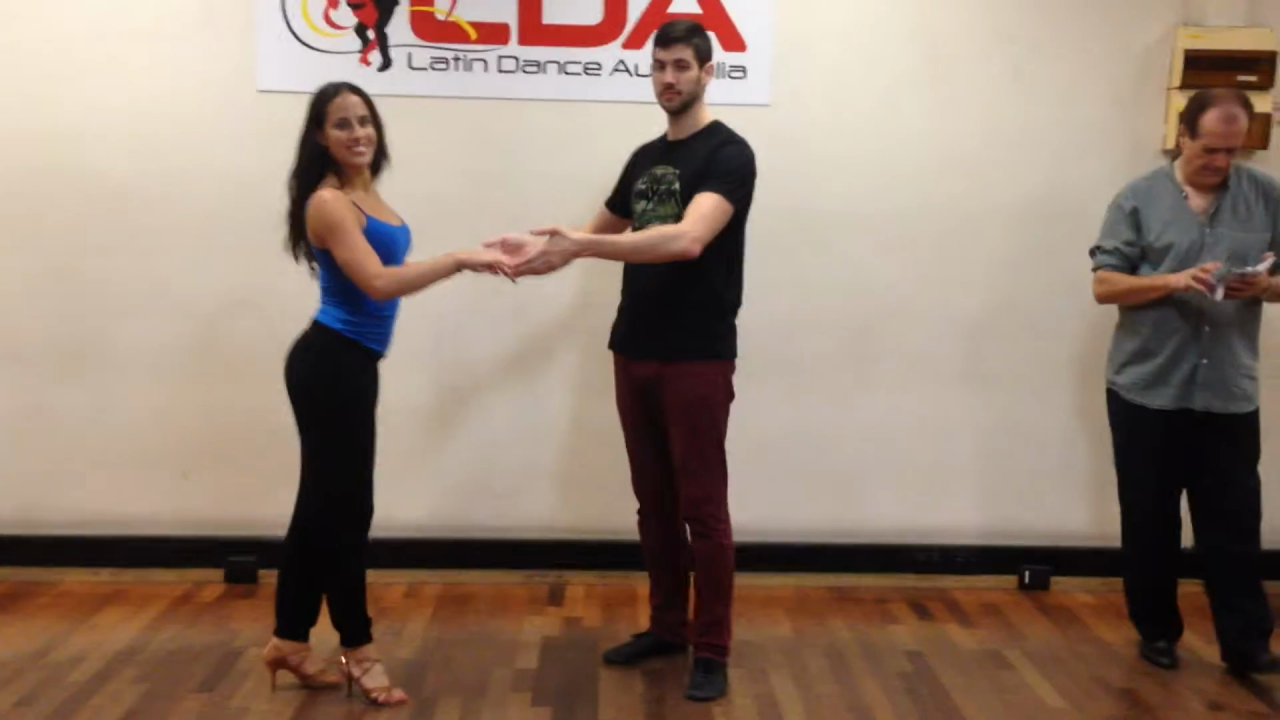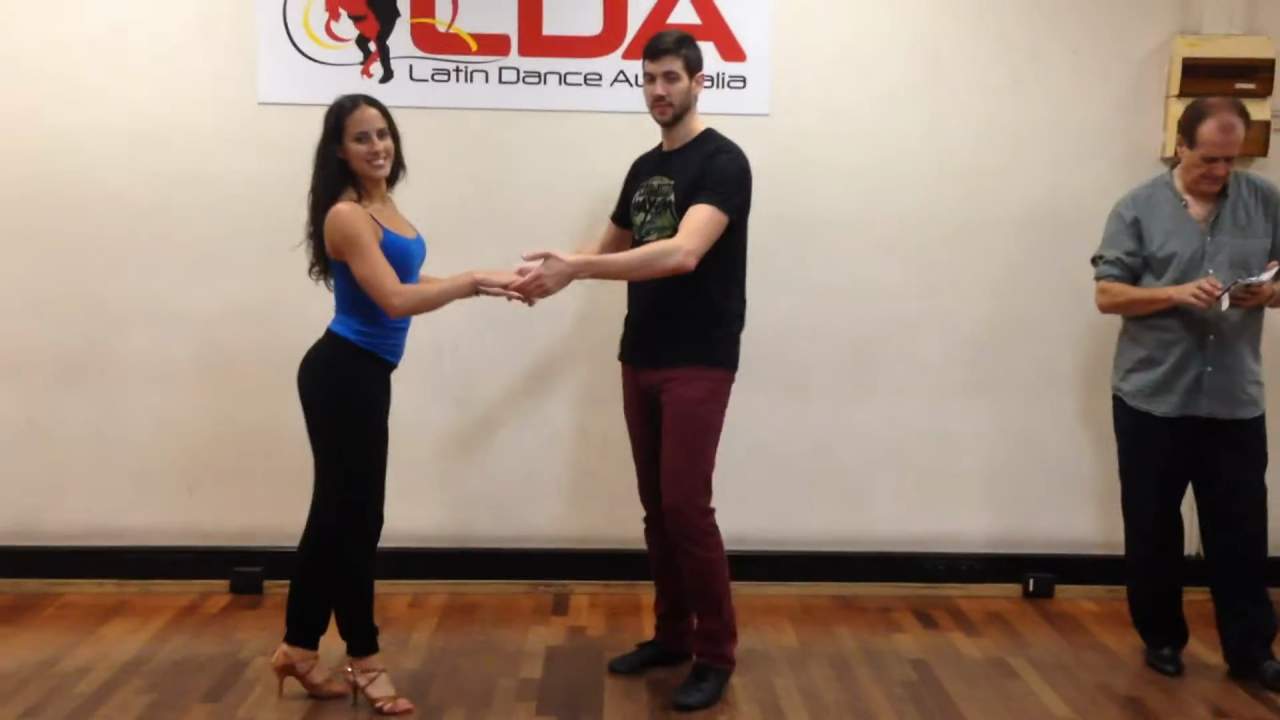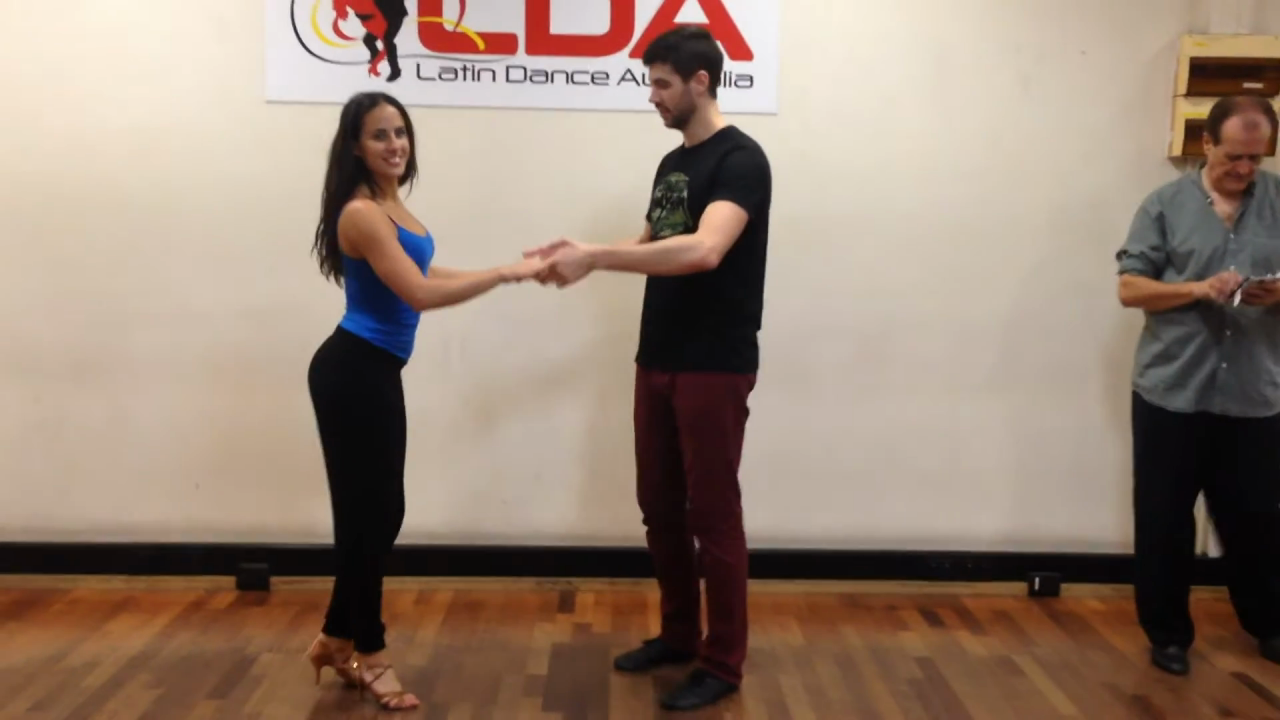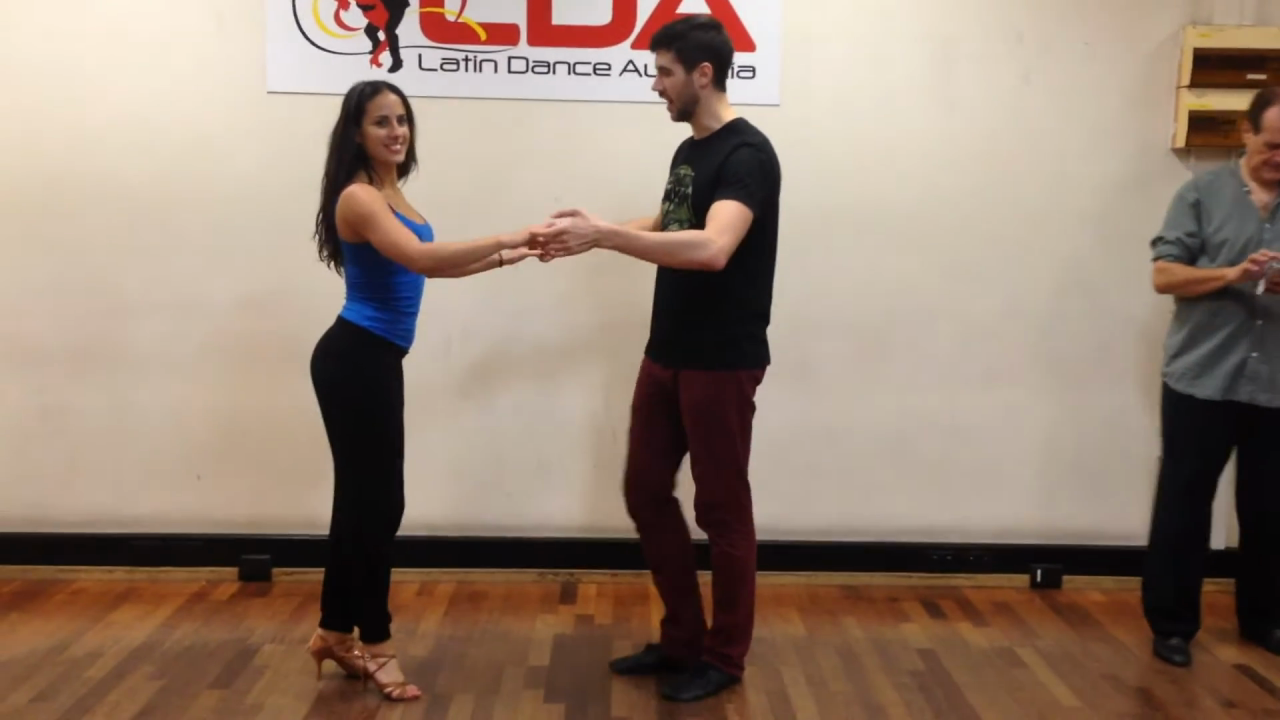
dt=0.3s
person 1, frame 1
left shoulder: (727, 153)
right shoulder: (645, 157)
left elbow: (688, 241)
right elbow: (604, 231)
left wrist: (579, 247)
right wrist: (542, 246)
left hip: (698, 356)
right hip: (636, 351)
left knee: (702, 502)
right knee: (654, 499)
left ankle: (712, 648)
right ankle: (667, 626)
person 1, frame 2
left shoulder: (722, 161)
right shoulder: (644, 168)
left elbow: (684, 254)
right elbow: (612, 247)
left wrist: (577, 269)
right wrist: (557, 270)
left hip: (699, 361)
right hip: (641, 360)
left knee: (685, 505)
right knee: (657, 507)
left ankle: (715, 653)
right ankle: (672, 635)
person 1, frame 3
left shoulder: (738, 159)
right shoulder: (673, 162)
left elbow: (704, 250)
left wrist: (597, 257)
right wrist: (584, 253)
left hip: (715, 366)
right hip: (658, 362)
left knee: (711, 514)
right knee: (659, 504)
left ankle: (722, 663)
right ankle: (678, 634)
person 1, frame 4
left shoulder: (746, 154)
right shoulder: (688, 151)
left elbow: (712, 249)
left wrist: (603, 235)
right wrist: (592, 232)
left hip: (722, 363)
right hip: (667, 356)
left knee: (721, 509)
right knee: (645, 491)
left ankle: (725, 655)
right ankle: (681, 638)
person 2, frame 1
left shoulder: (366, 193)
right shoulder: (329, 202)
left elbow: (393, 271)
right elbow: (378, 282)
left wrist: (465, 262)
right wrist: (458, 259)
left hip: (348, 365)
right hip: (330, 365)
left knee: (324, 502)
right knee: (345, 506)
left ankle: (289, 641)
right ankle: (358, 648)
person 2, frame 2
left shoulder: (382, 205)
right shoulder: (347, 216)
left elbow: (406, 282)
right elbow: (395, 301)
left wrist: (479, 286)
right wrist: (474, 280)
left hip: (361, 374)
right hip: (343, 375)
left knee: (337, 511)
right knee: (355, 516)
left ankle: (298, 648)
right ankle: (363, 659)
person 2, frame 3
left shoulder: (390, 205)
right shoulder: (361, 213)
left elbow: (425, 275)
right elbow: (420, 294)
left wrist: (509, 272)
right wrist: (505, 274)
left hip: (374, 372)
right hip: (352, 373)
left knee: (376, 510)
right knee: (367, 512)
left ankle: (337, 638)
right ankle: (368, 653)
person 2, frame 4
left shoulder: (390, 193)
right shoulder: (359, 197)
left elbow: (426, 260)
right elbow: (422, 260)
left wrist: (505, 257)
right wrist: (507, 238)
left hip: (375, 359)
right hip: (355, 360)
left knee: (363, 498)
right knee: (374, 500)
left ankle: (335, 632)
right ankle: (374, 643)
person 3, frame 1
right shoulder: (1138, 198)
right elbow: (1104, 285)
right wrist: (1172, 281)
left hip: (1231, 394)
right hip: (1147, 390)
right knee: (1149, 518)
right ankle: (1156, 630)
person 3, frame 2
right shoulder: (1138, 207)
right elbow: (1107, 294)
right wrist: (1175, 293)
right hip: (1151, 398)
right knee: (1152, 525)
right ankle: (1161, 637)
person 3, frame 3
right shoulder: (1166, 204)
right elbow: (1130, 288)
right wrist: (1197, 289)
right hip: (1171, 394)
right knee: (1163, 520)
right ankle: (1168, 634)
person 3, frame 4
right shoulder: (1202, 193)
right elbow: (1163, 275)
right wrist: (1231, 274)
right hip: (1200, 381)
right knee: (1183, 507)
right ankle: (1172, 625)
